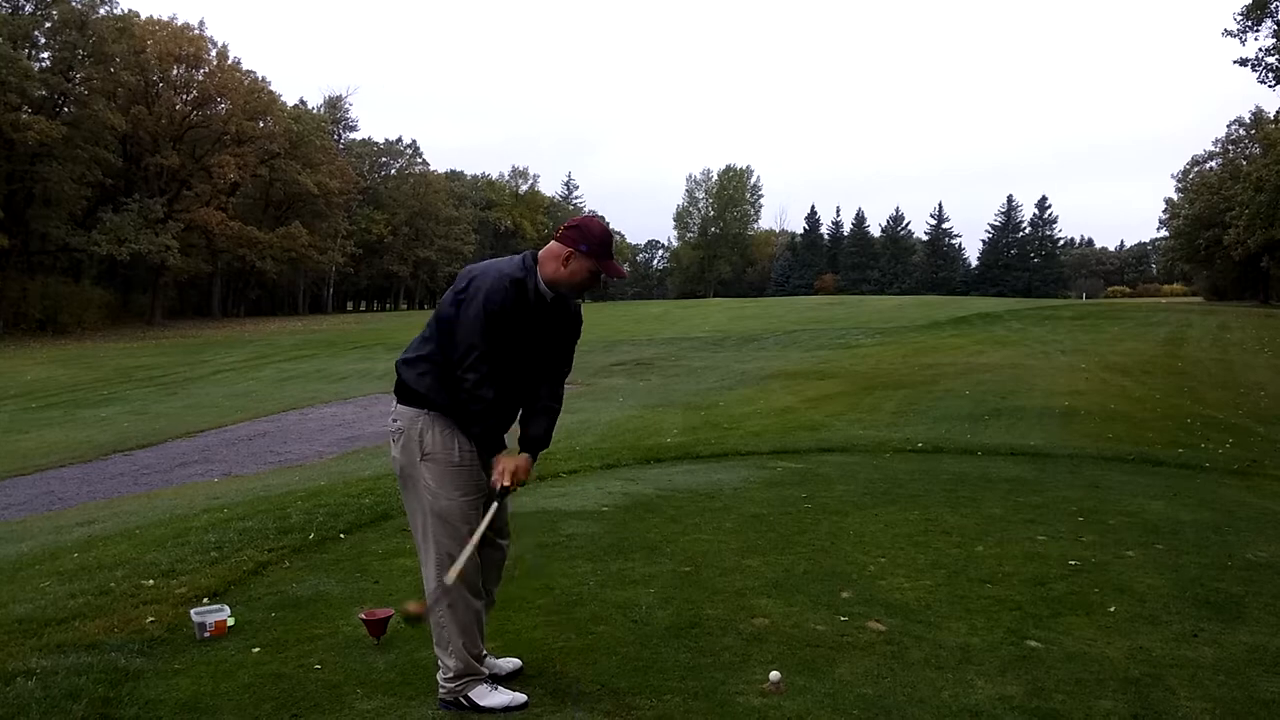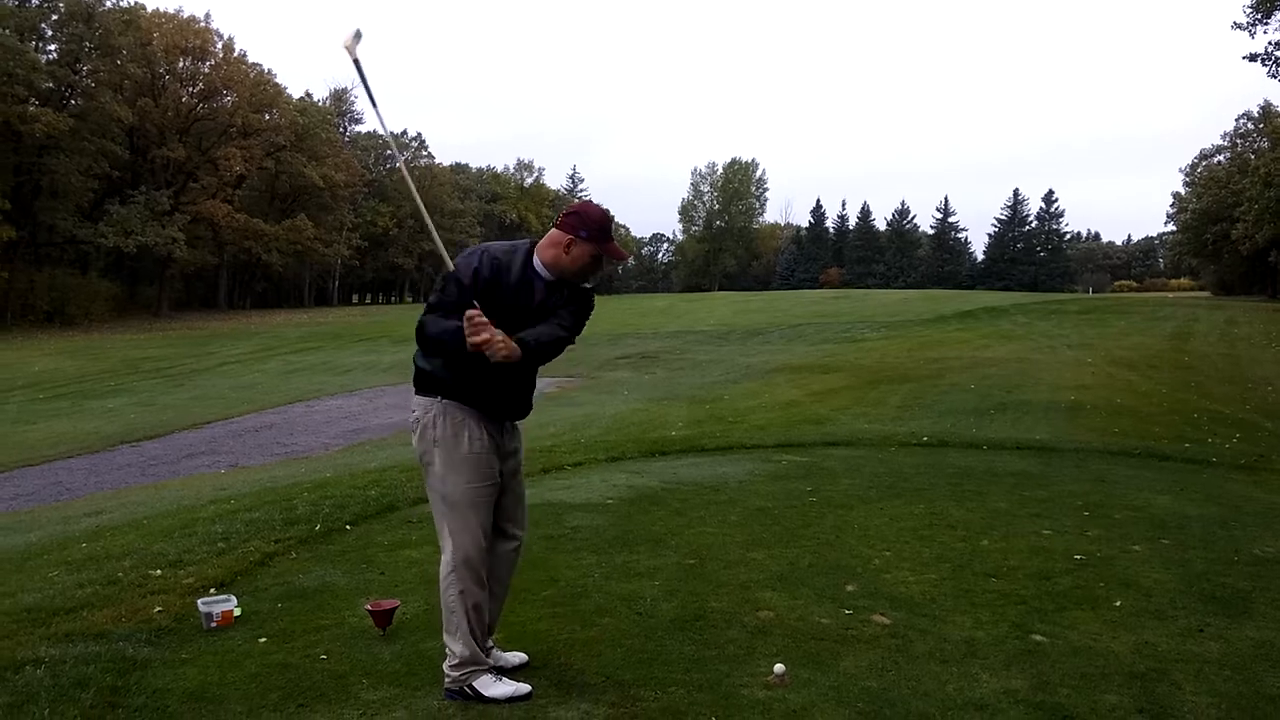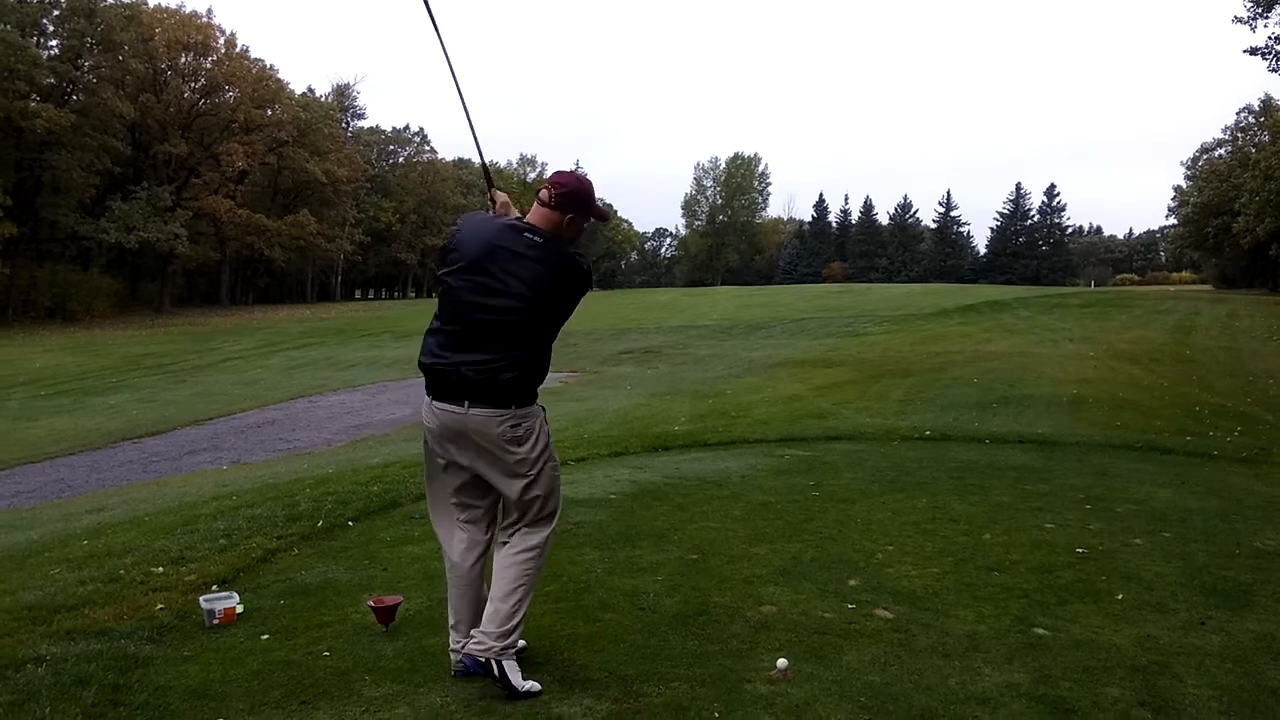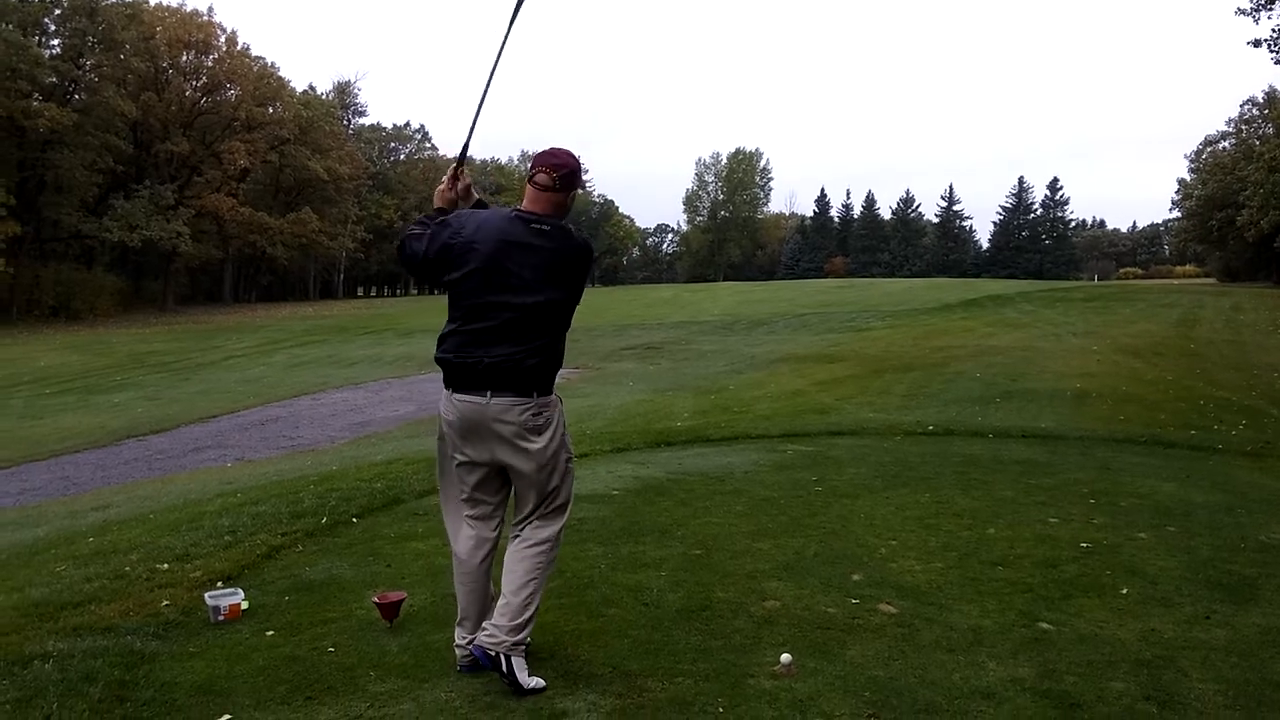
dt=0.5s
person 1, frame 1
left shoulder: (565, 312)
right shoulder: (499, 284)
left elbow: (546, 387)
right elbow: (471, 373)
left wrist: (528, 451)
right wrist: (498, 449)
left hip: (474, 427)
right hip: (430, 420)
left knee: (489, 545)
right knee: (453, 553)
left ankle: (470, 655)
right ankle: (459, 681)
person 1, frame 2
left shoulder: (576, 296)
right shoulder: (486, 263)
left elbow: (550, 340)
right elbow: (428, 331)
left wrist: (513, 346)
right wrist: (470, 335)
left hip: (497, 416)
right hip: (451, 413)
left knee: (505, 540)
right knee: (466, 542)
left ankle: (475, 647)
right ankle: (464, 671)
person 1, frame 3
left shoulder: (472, 230)
right shoulder: (571, 271)
left wrist: (505, 217)
right wrist: (513, 218)
left hip: (441, 404)
right hip: (504, 414)
left knee: (464, 525)
right knee: (530, 524)
left ankle: (466, 644)
right ankle: (492, 646)
person 1, frame 4
left shoulder: (467, 230)
right shoulder: (577, 251)
left elbow: (411, 257)
left wrist: (441, 210)
right wrist: (477, 203)
left hip: (461, 399)
right hip: (527, 405)
left knee: (472, 522)
right knee: (539, 523)
left ankle: (471, 641)
right ankle: (502, 640)
